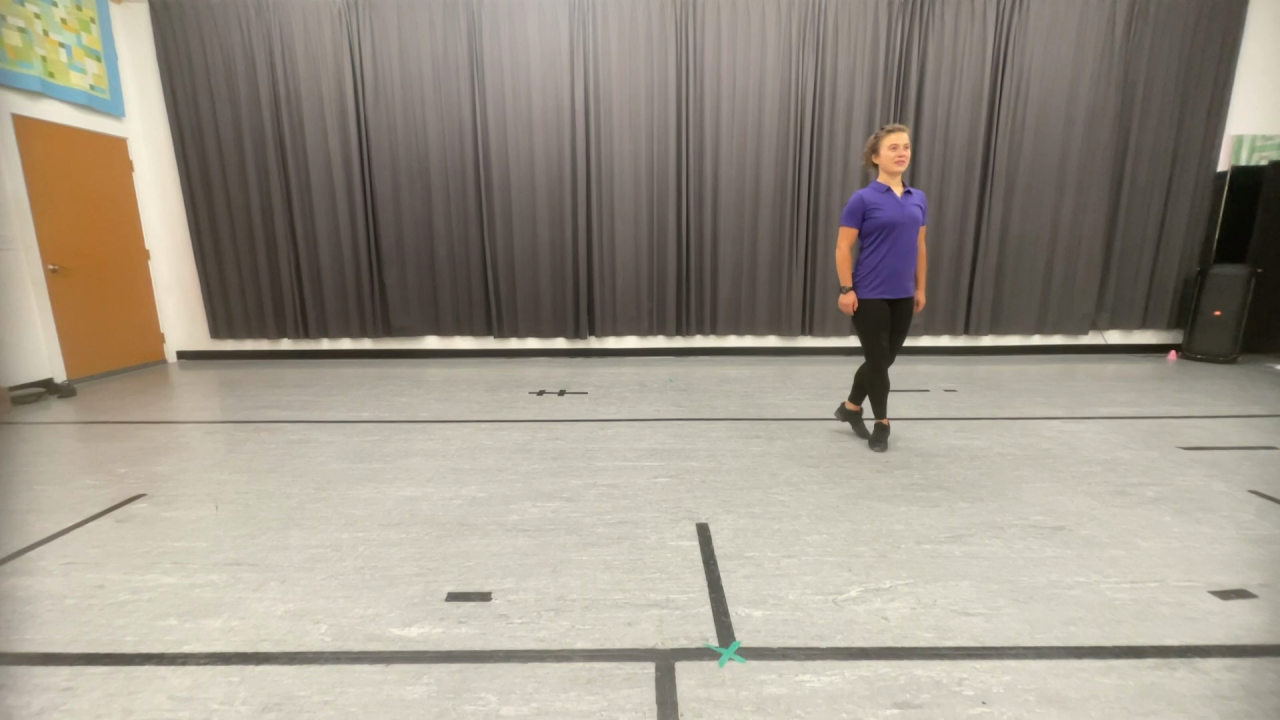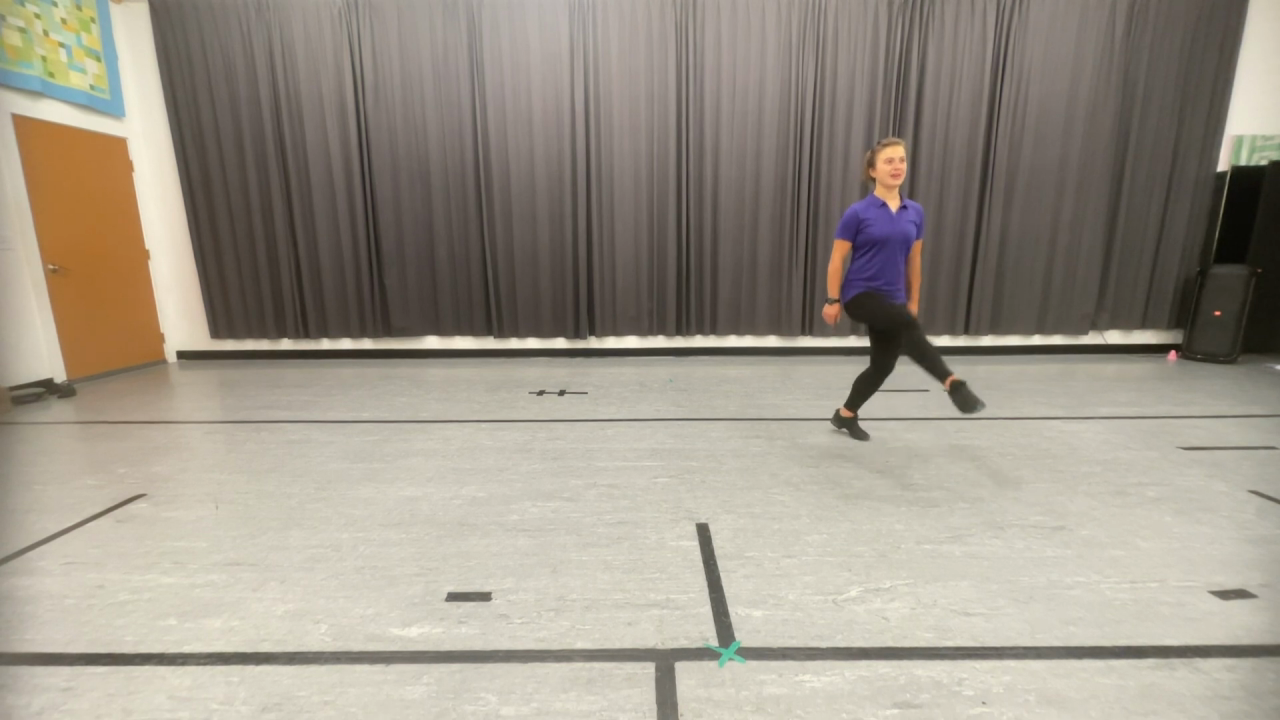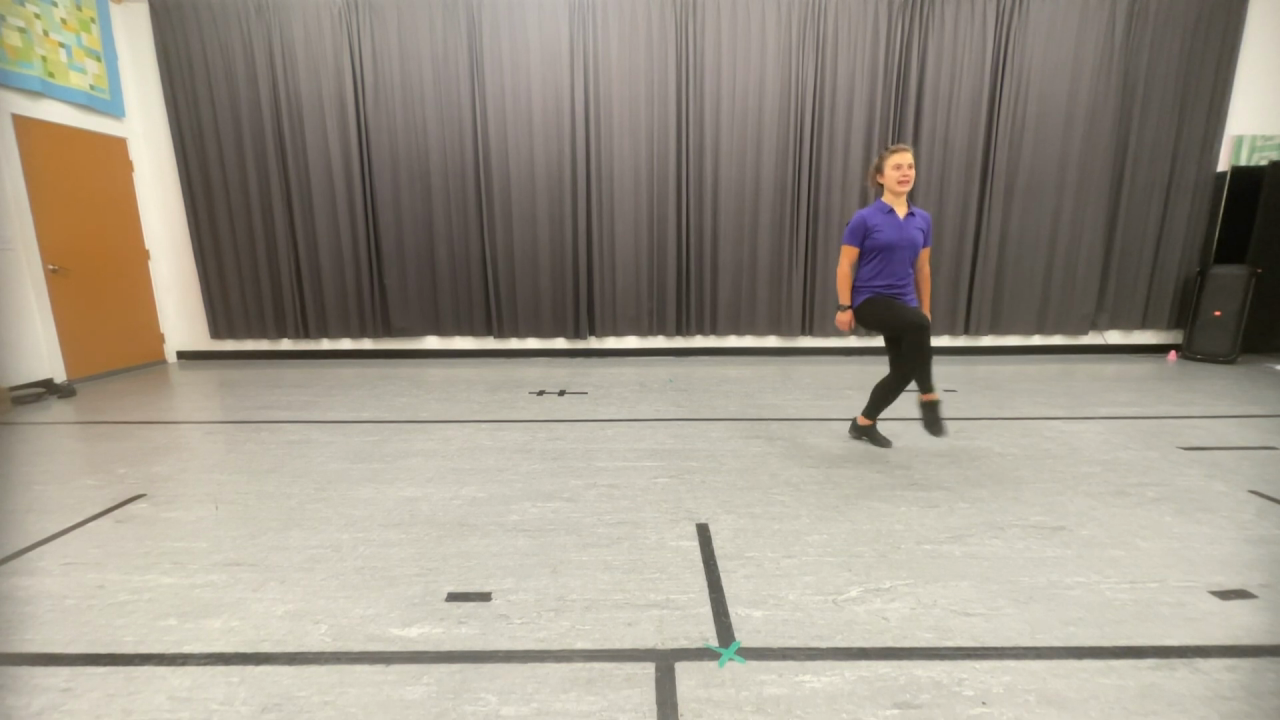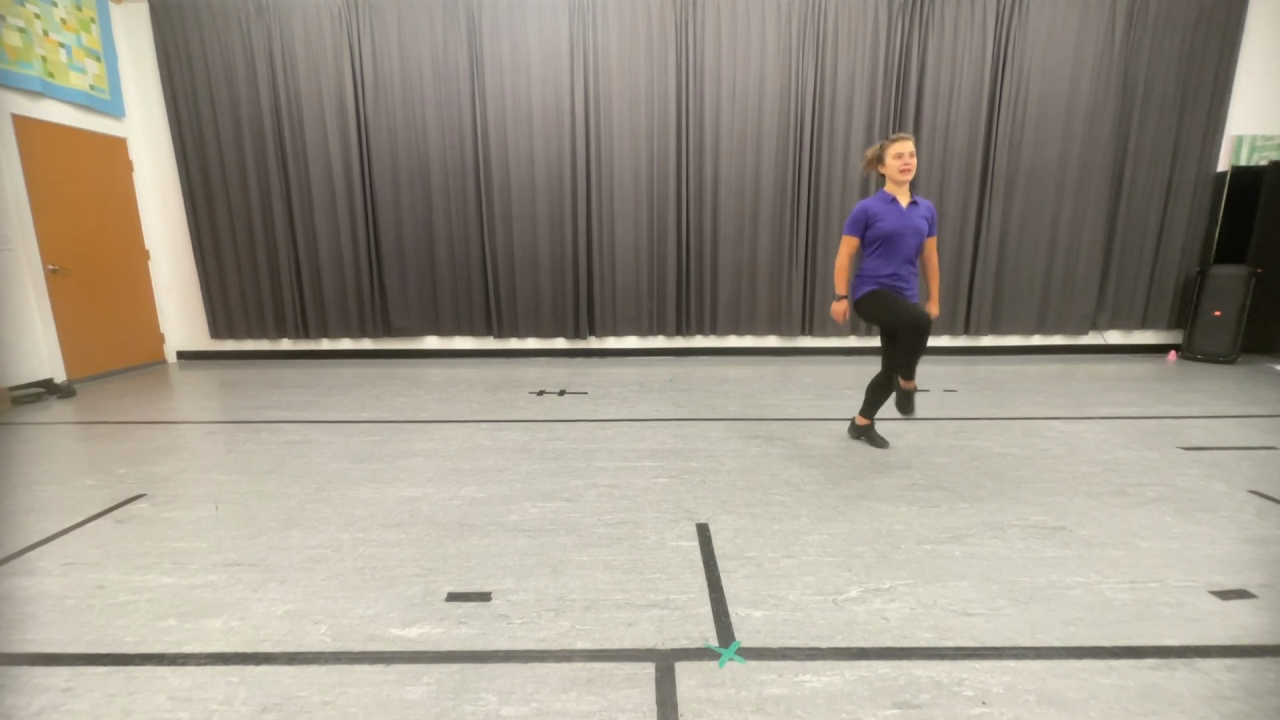
dt=0.4s
person 1, frame 1
left shoulder: (918, 199)
right shoulder: (863, 199)
left elbow: (919, 247)
right elbow: (844, 247)
left wrist: (920, 288)
right wrist: (846, 289)
left hip: (902, 295)
right hip: (870, 294)
left knee: (885, 358)
right knee: (877, 358)
left ankle: (850, 407)
right ankle: (882, 423)
person 1, frame 2
left shoulder: (914, 213)
right shoulder: (858, 213)
left elbow: (913, 260)
right elbow: (837, 260)
left wrist: (912, 300)
right wrist: (832, 300)
left hip: (893, 299)
right hip: (860, 295)
left knee: (882, 365)
right knee: (907, 327)
left ankle: (846, 414)
right ankle: (953, 385)
person 1, frame 3
left shoulder: (922, 220)
right shoulder: (865, 219)
left elbow: (922, 268)
right elbow: (845, 266)
left wrist: (924, 308)
right wrist: (844, 308)
left hip: (902, 303)
right hip: (869, 301)
left knee: (902, 373)
right knee: (917, 325)
left ankle: (864, 423)
right ankle: (928, 396)
person 1, frame 4
left shoulder: (926, 209)
right shoulder: (866, 209)
left elbow: (929, 258)
right elbow: (844, 256)
left wrist: (934, 299)
right wrist: (840, 297)
left hip: (903, 296)
right hip: (870, 293)
left knee: (892, 367)
right knee: (917, 322)
left ankle: (861, 423)
right ankle: (907, 382)
